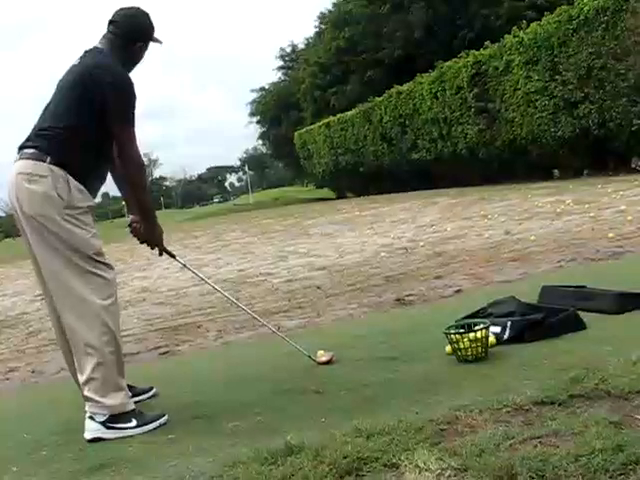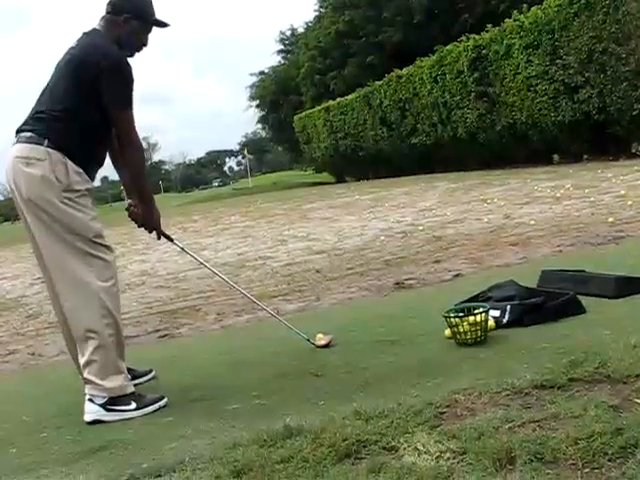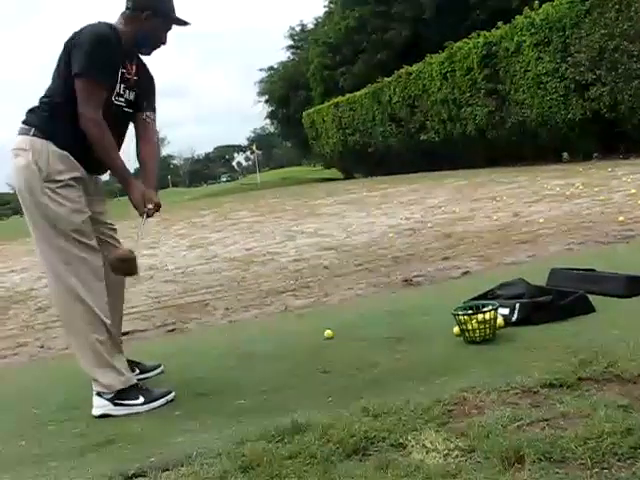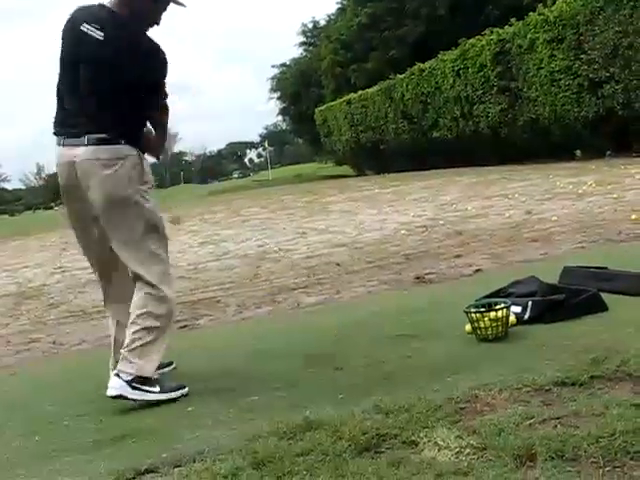
dt=0.7s
person 1, frame 1
left shoulder: (88, 69)
right shoulder: (113, 79)
left elbow: (109, 154)
right elbow: (128, 157)
left wrist: (134, 211)
right wrist: (149, 219)
left hip: (32, 180)
right hip: (50, 183)
left knee: (71, 295)
right knee: (93, 291)
left ankle: (104, 388)
right ankle: (106, 412)
person 1, frame 2
left shoulder: (88, 52)
right shoulder: (110, 60)
left elbow: (110, 137)
right elbow: (127, 139)
left wrist: (134, 195)
right wrist: (147, 202)
left hip: (31, 164)
right hip: (49, 168)
left knee: (72, 278)
right knee: (93, 273)
left ankle: (103, 370)
right ankle: (106, 393)
person 1, frame 3
left shoulder: (140, 73)
right shoulder: (97, 41)
left elbow: (147, 131)
right elbow: (89, 117)
left wrist: (148, 187)
right wrist: (129, 182)
left hip: (77, 166)
right hip: (45, 158)
left knee: (105, 262)
right knee: (78, 270)
left ankle: (111, 360)
right ankle: (111, 388)
person 1, frame 4
right shoulder: (147, 52)
right elbow: (159, 126)
right wrist: (155, 144)
left hip: (69, 156)
right hip: (114, 159)
left knee: (112, 265)
right knee: (150, 267)
left ankle: (129, 356)
right ankle: (132, 372)
